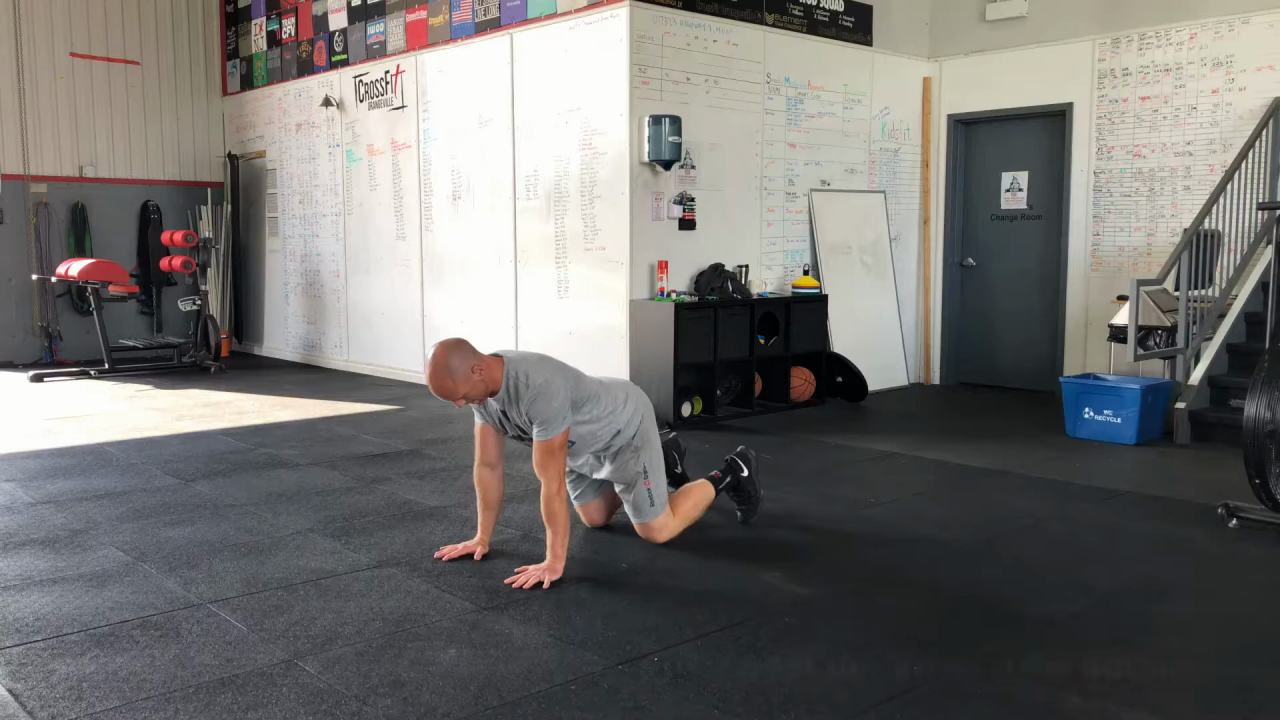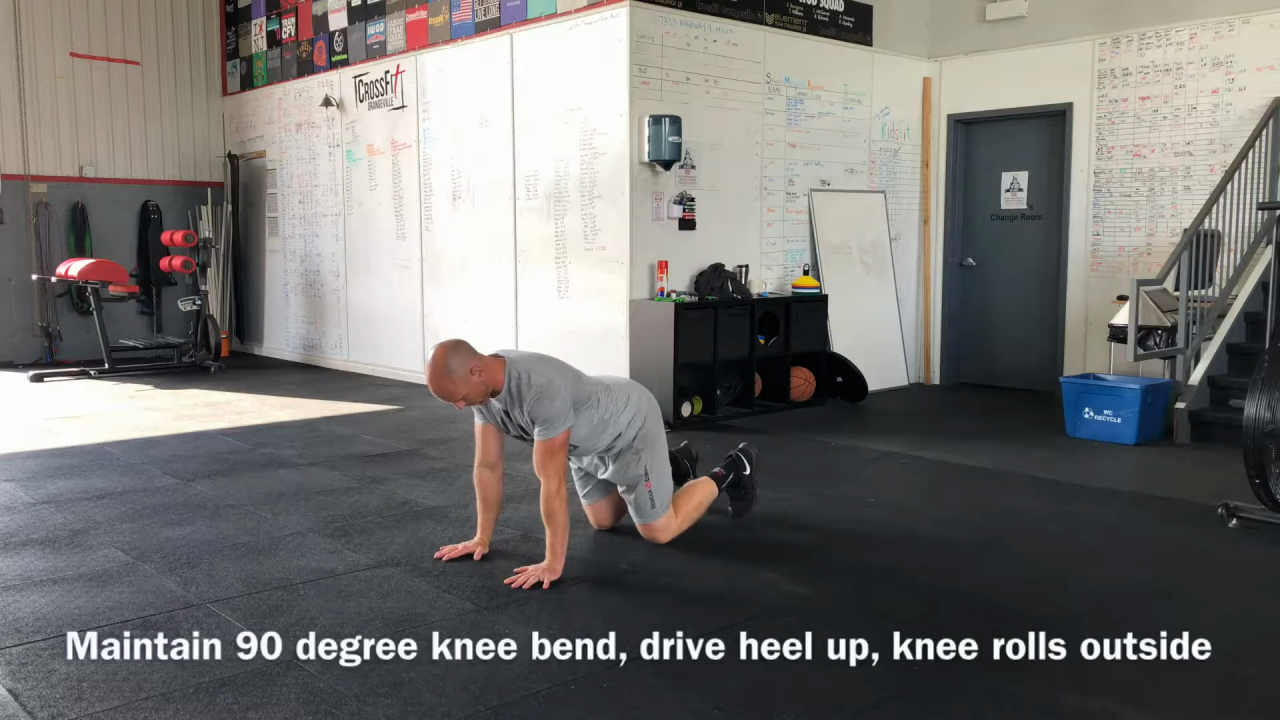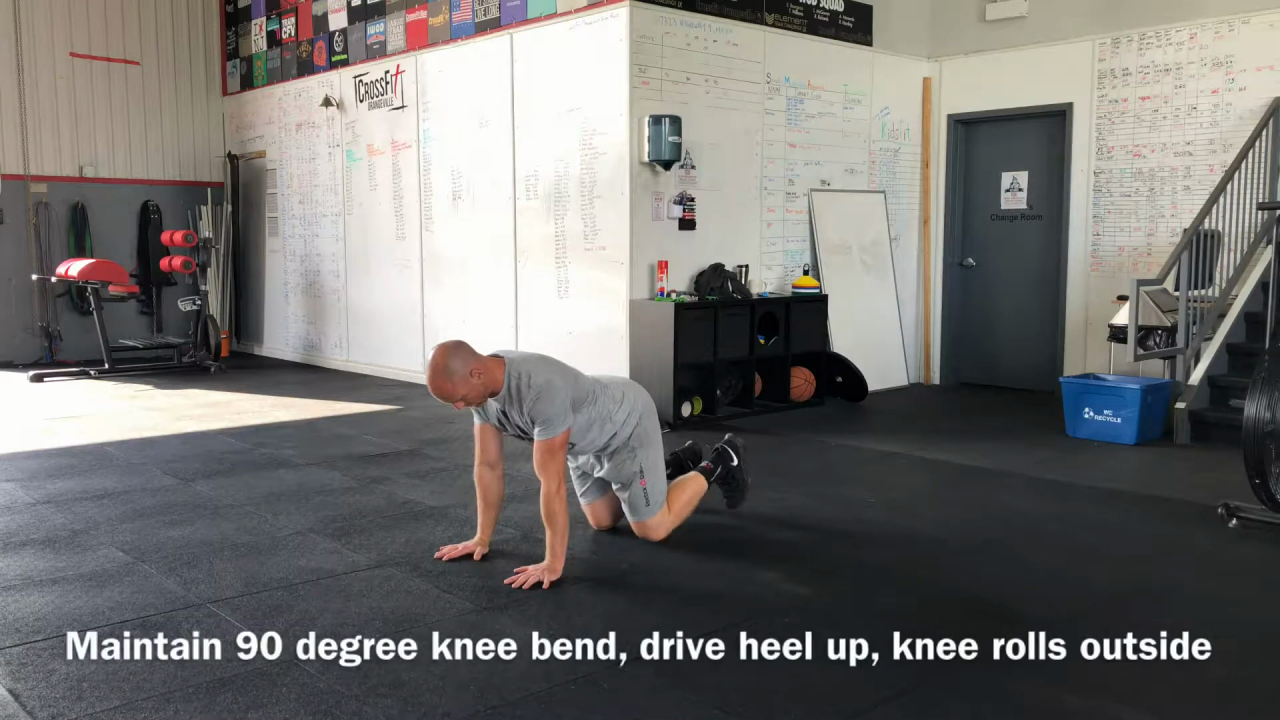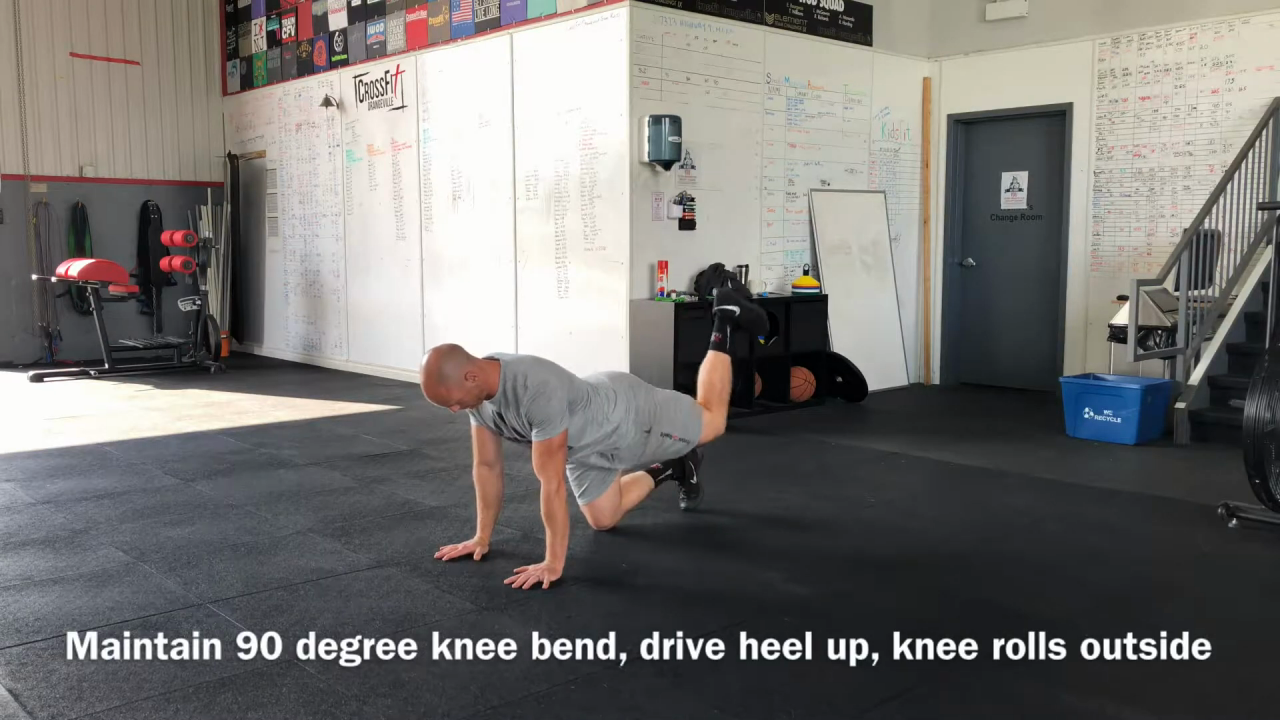
dt=0.7s
person 1, frame 1
left shoulder: (539, 389)
right shoulder: (481, 385)
left elbow: (552, 481)
right elbow: (489, 466)
left wrist: (555, 561)
right wrist: (482, 537)
left hip: (625, 427)
right hip: (585, 440)
left knee: (656, 531)
right knee: (595, 520)
left ankle: (731, 474)
right ankle: (663, 461)
person 1, frame 2
left shoulder: (541, 389)
right shoulder: (483, 385)
left elbow: (552, 481)
right elbow: (488, 466)
left wrist: (554, 562)
right wrist: (482, 538)
left hip: (630, 425)
right hip: (590, 439)
left knee: (658, 530)
right knee: (603, 522)
left ankle: (731, 471)
right ankle: (673, 466)
person 1, frame 3
left shoulder: (541, 389)
right shoulder: (481, 386)
left elbow: (552, 481)
right elbow: (488, 466)
left wrist: (554, 562)
right wrist: (482, 538)
left hip: (626, 422)
right hip: (587, 438)
left knee: (654, 528)
right knee: (603, 522)
left ankle: (717, 463)
right ankle: (674, 464)
person 1, frame 4
left shoulder: (537, 390)
right shoulder: (476, 390)
left elbow: (552, 482)
right elbow: (487, 467)
left wrist: (554, 563)
right wrist: (482, 538)
left hip: (626, 416)
left knee: (711, 421)
right knee: (604, 520)
left ankle: (725, 320)
right ankle: (669, 469)
